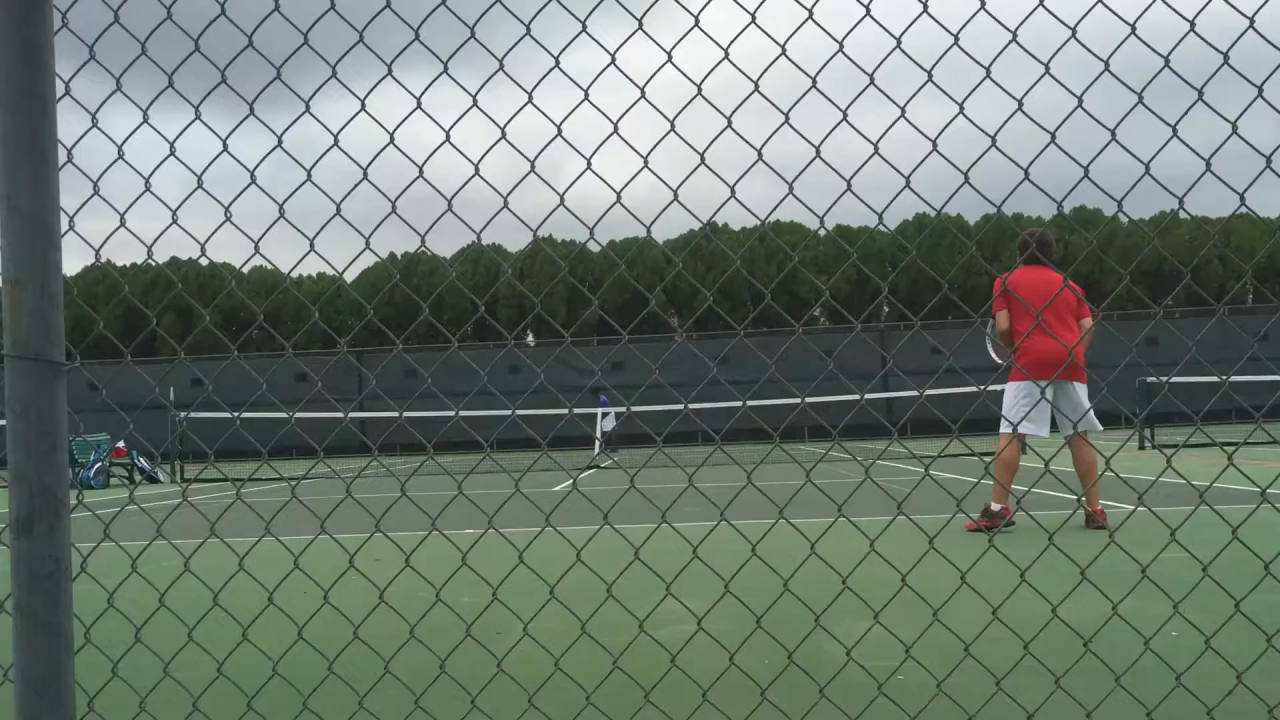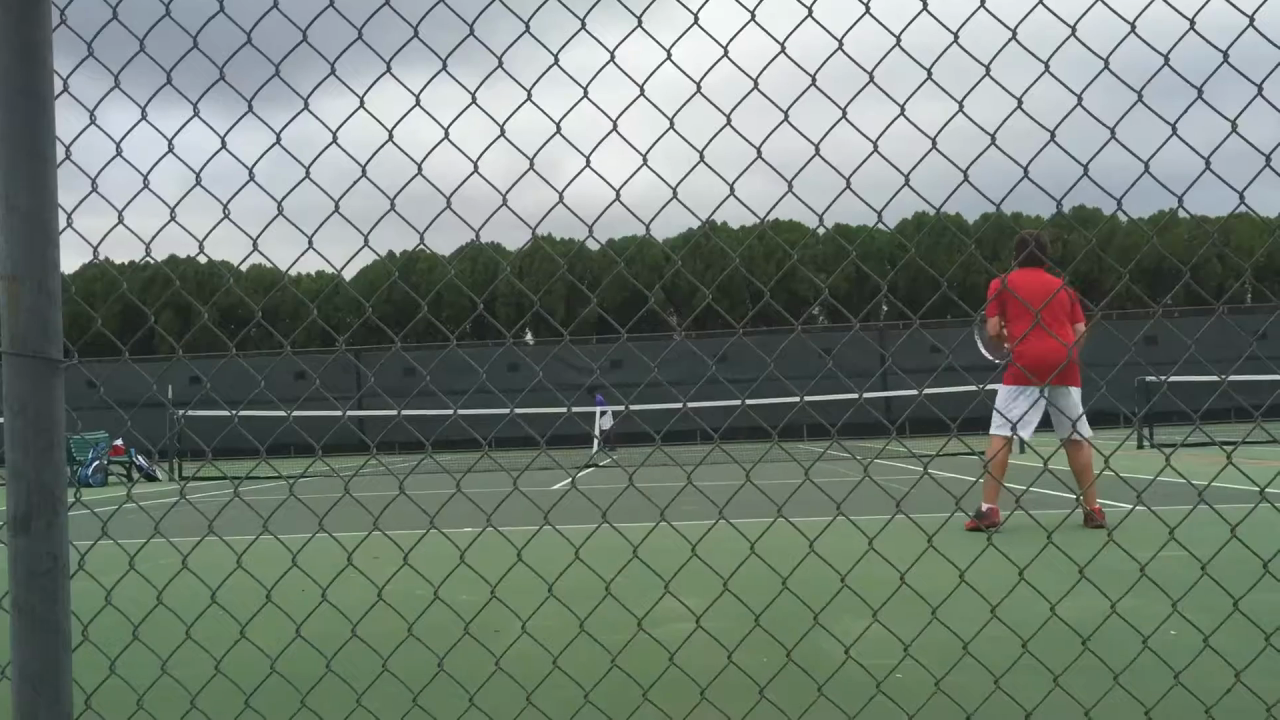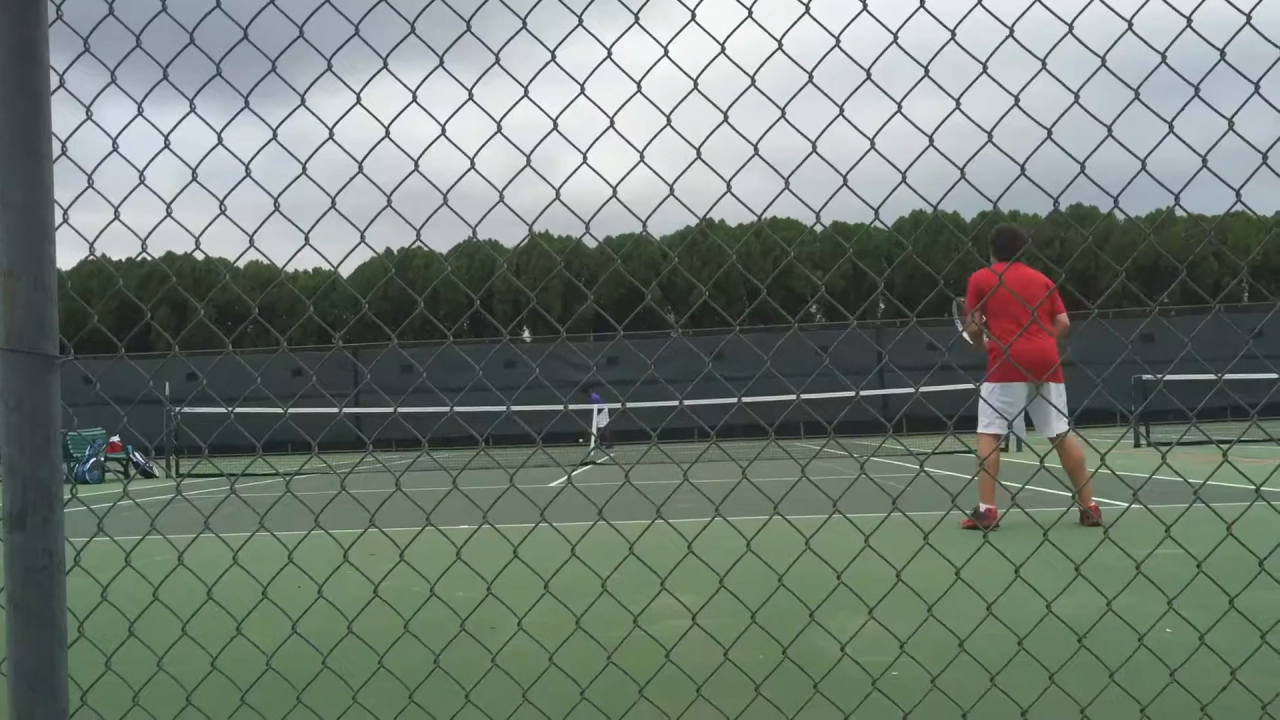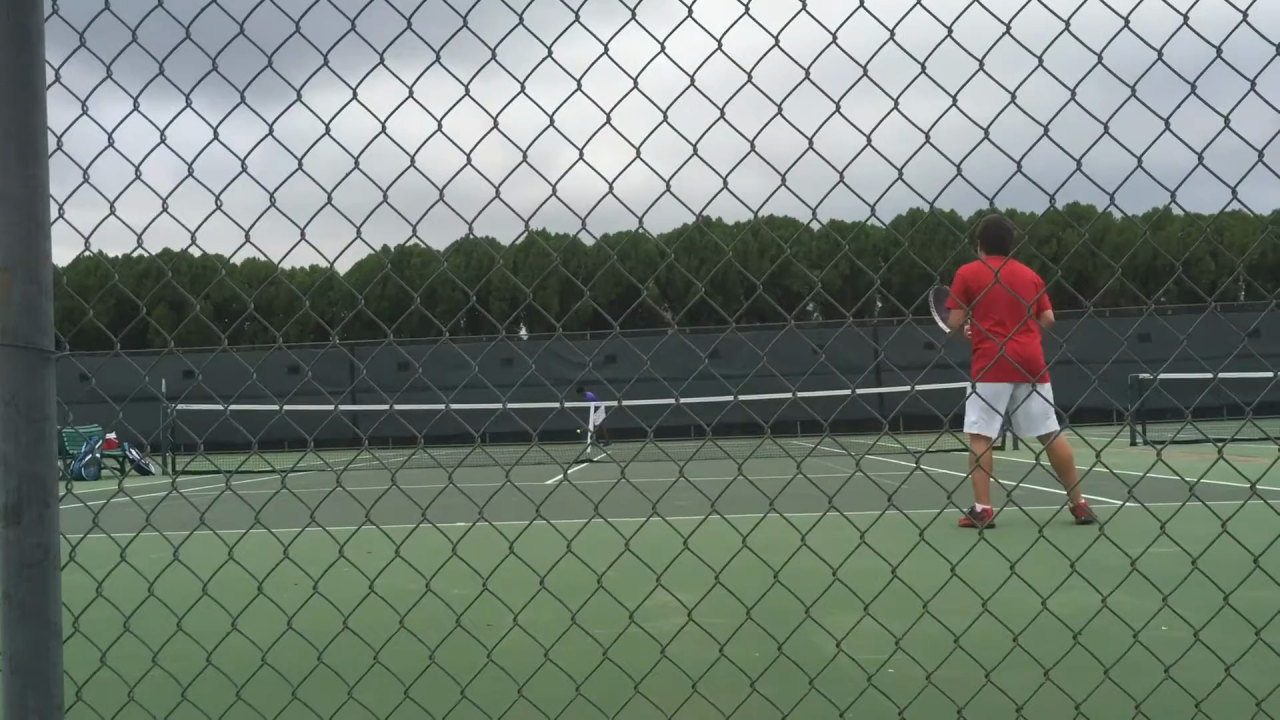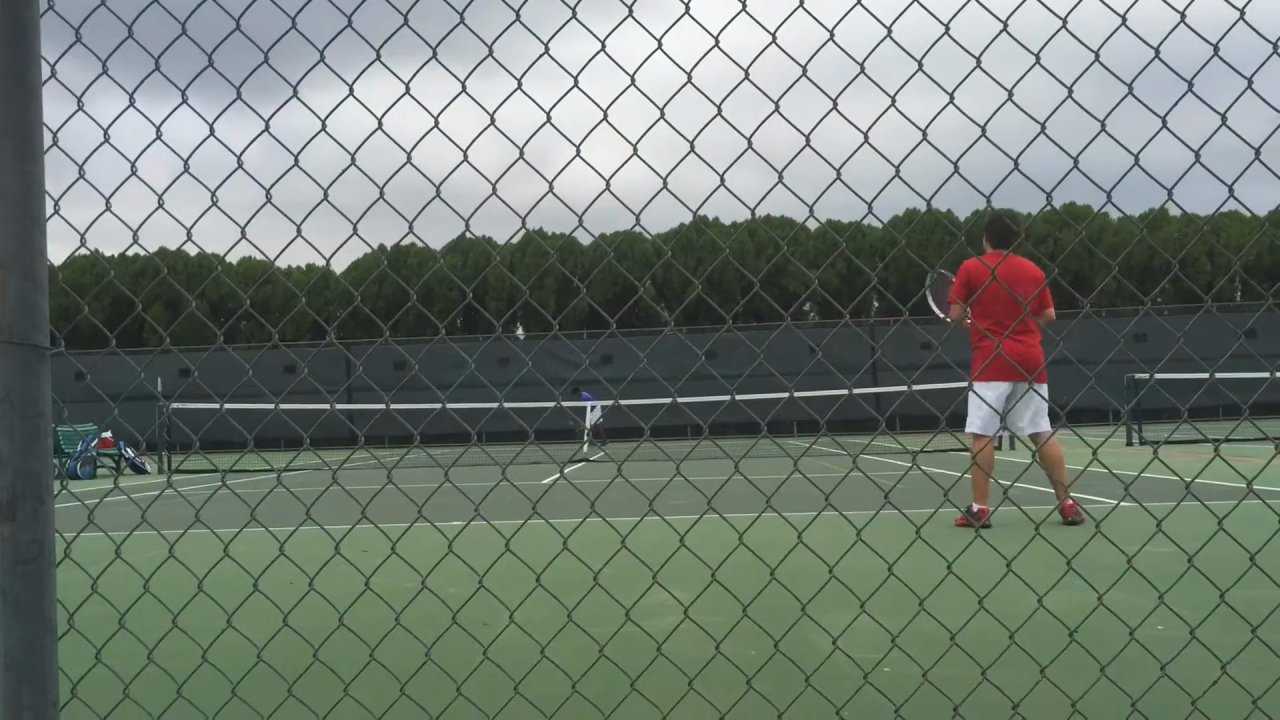
dt=0.2s
person 1, frame 1
left shoulder: (1006, 281)
right shoulder: (1068, 284)
left elbow: (1002, 327)
right elbow: (1088, 326)
left hip: (1030, 362)
right hip: (1069, 362)
left knee: (1011, 433)
right knee: (1079, 434)
left ankle: (999, 508)
right ankle: (1095, 510)
person 1, frame 2
left shoulder: (1001, 283)
right shoulder: (1062, 286)
left elbow: (994, 329)
right elbow: (1080, 330)
left hip: (1025, 365)
right hip: (1064, 364)
left knee: (1001, 435)
right knee: (1075, 438)
left ankle: (989, 509)
right ankle: (1093, 508)
person 1, frame 3
left shoulder: (980, 278)
right shoulder: (1041, 279)
left elbow: (973, 326)
right elbow: (1063, 323)
left wrist: (982, 340)
left hip: (1007, 364)
right hip: (1046, 361)
left knee: (989, 434)
right knee: (1062, 434)
left ankle: (987, 509)
right ankle: (1088, 506)
person 1, frame 4
left shoulder: (967, 273)
right shoulder: (1030, 275)
left elbow: (955, 322)
right elbow: (1048, 318)
left wrist: (968, 331)
left hip: (992, 363)
right hip: (1032, 361)
left knee: (981, 436)
right knee: (1050, 433)
left ankle: (983, 509)
right ankle: (1078, 502)
person 1, frame 5
left shoulder: (972, 267)
right shoulder: (1034, 270)
left elbow: (956, 315)
right elbow: (1049, 315)
left wrist: (971, 321)
left hip: (992, 361)
right hip: (1031, 359)
left knee: (983, 434)
right knee: (1042, 432)
left ankle: (980, 508)
right ankle: (1067, 504)
